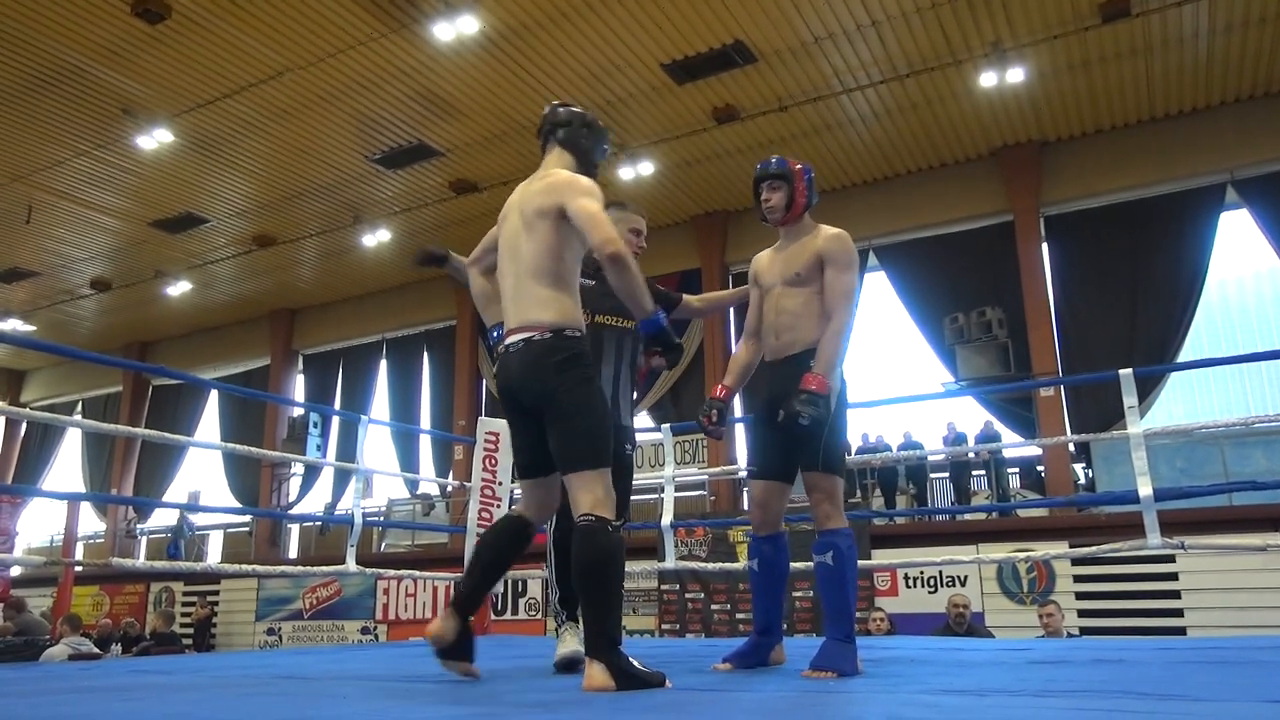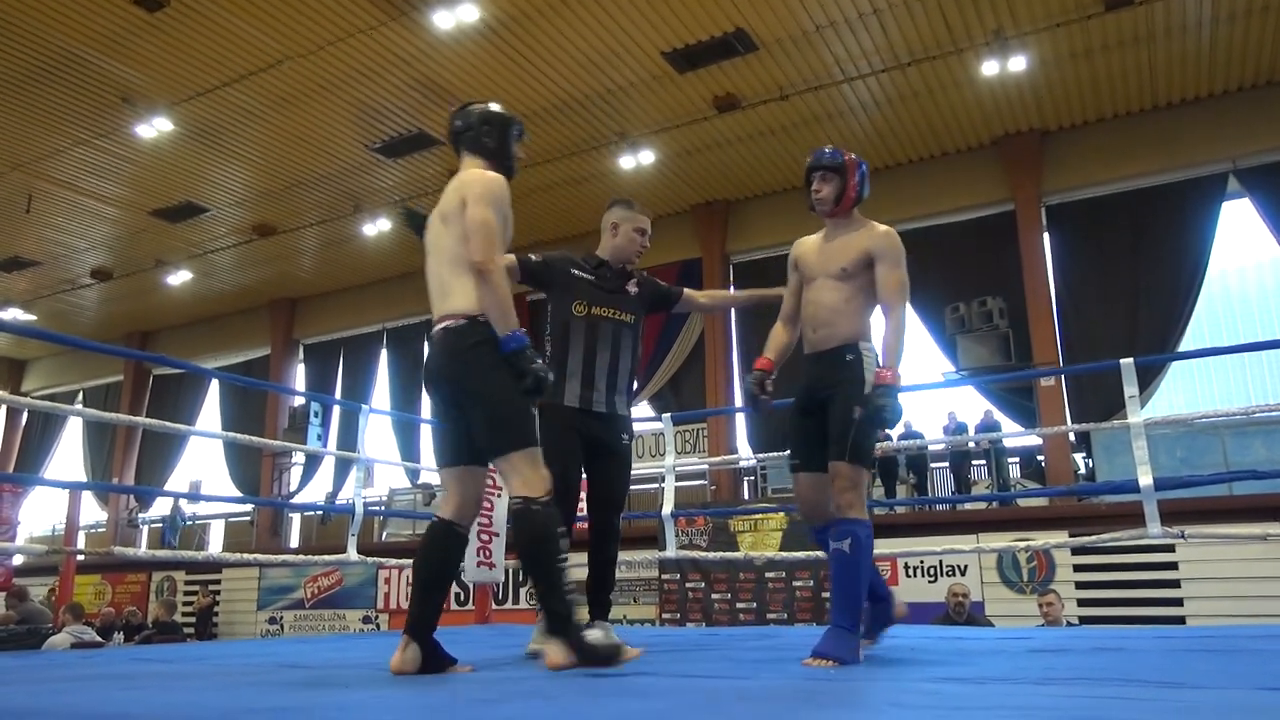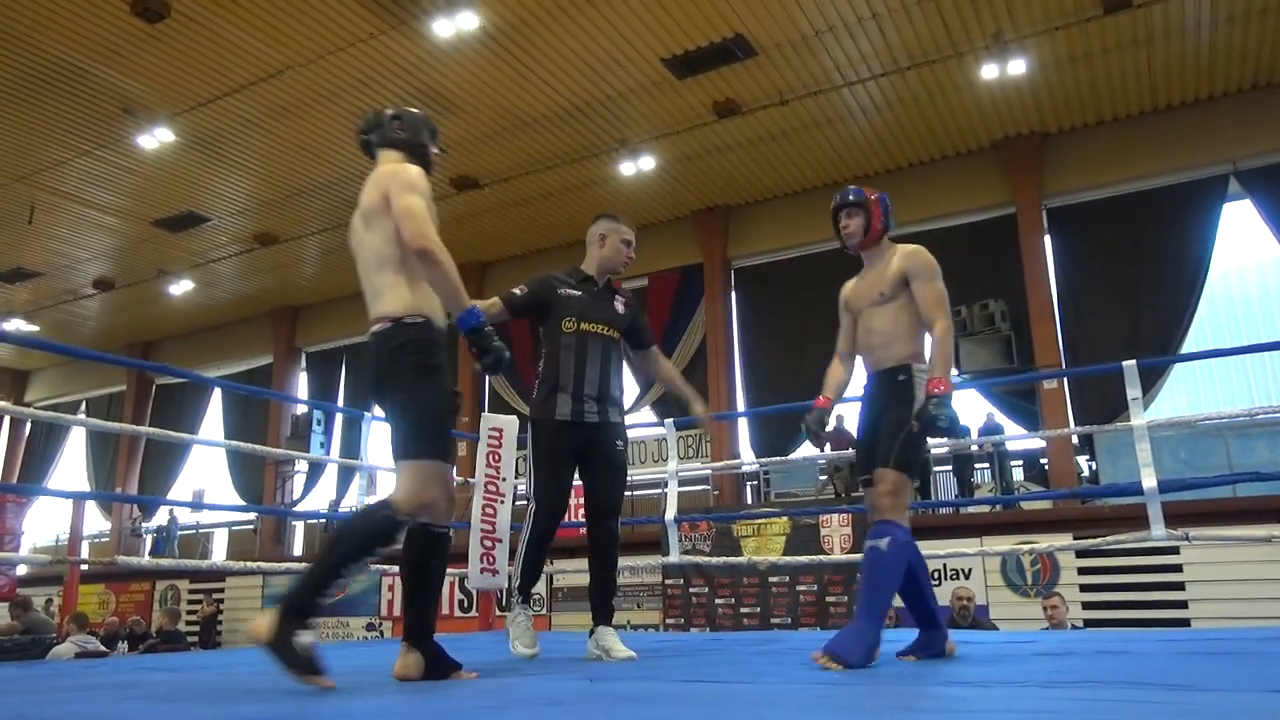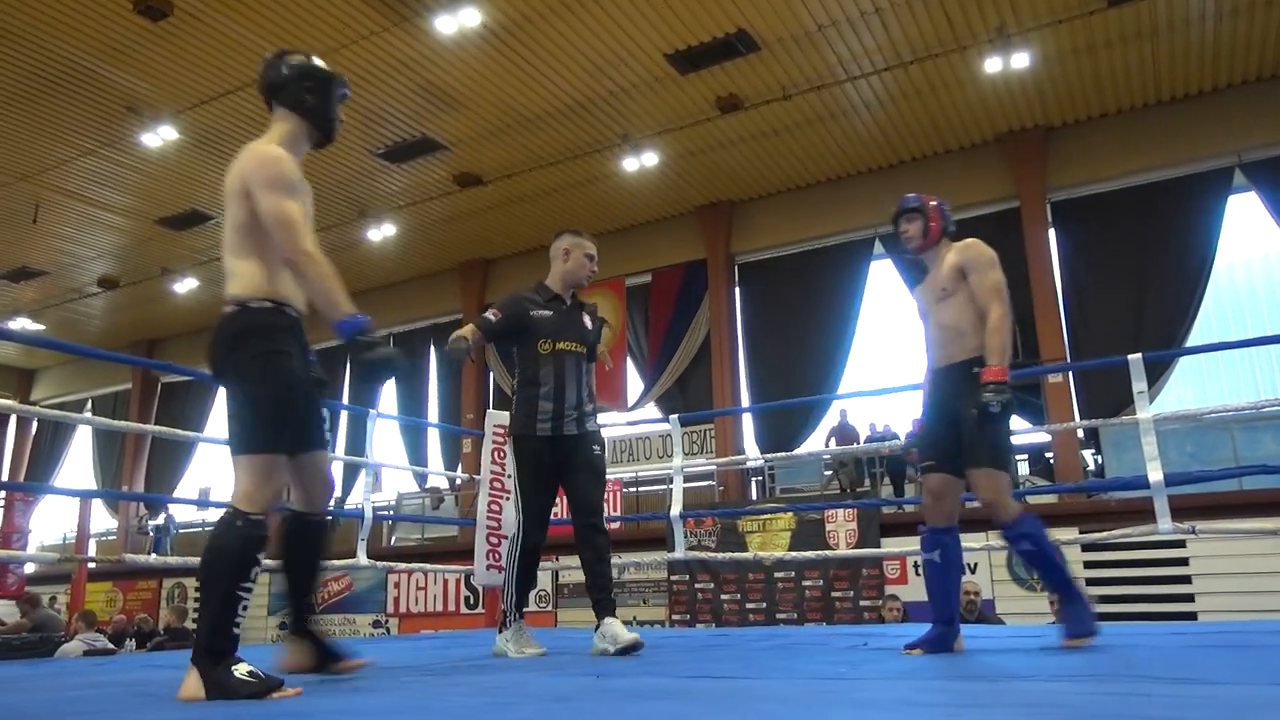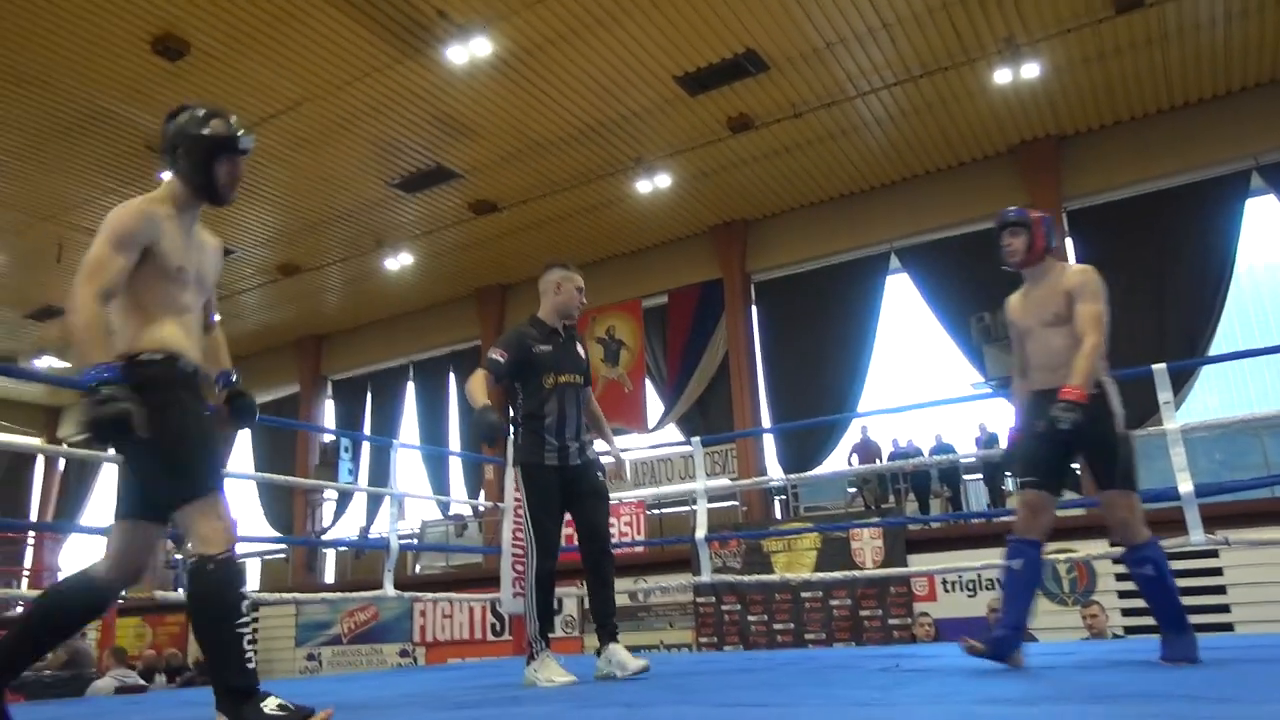
dt=0.3s
person 1, frame 1
left shoulder: (517, 200)
right shoulder: (572, 184)
left elbow: (476, 265)
right elbow: (609, 249)
right wrist: (654, 320)
left hip: (514, 363)
right hip: (557, 356)
left knee: (533, 507)
right knee: (595, 504)
left ankle: (454, 621)
right ankle: (604, 659)
person 1, frame 2
left shoulder: (447, 201)
right shoulder: (484, 183)
right elbow: (485, 263)
right wrist: (518, 347)
left hip: (445, 353)
right hip: (477, 347)
left knee: (458, 505)
right knee: (532, 487)
left ankle: (415, 643)
right ankle: (565, 636)
person 1, frame 3
left shoulder: (369, 207)
right shoulder: (400, 175)
right elbow: (423, 244)
right wrist: (474, 321)
left hip: (396, 350)
right hip: (415, 344)
left knee: (435, 503)
right knee: (412, 501)
left ankle: (419, 648)
right ankle: (287, 617)
person 1, frame 4
left shoulder: (277, 171)
right shoulder: (269, 159)
right elbow: (299, 252)
left wrist: (304, 356)
right wrist: (358, 332)
left hip: (275, 338)
right hip: (259, 333)
left knee: (314, 489)
right knee: (259, 497)
left ankle: (303, 638)
right ankle: (211, 665)
person 1, frame 5
left shoulder: (208, 248)
right shoulder: (140, 216)
right elbow: (86, 298)
left wrist: (228, 383)
right wrist: (101, 386)
left hip: (178, 397)
right hip: (143, 392)
left knee: (121, 568)
right knee: (218, 542)
person 2, frame 1
left shoulder: (832, 242)
right shoulder: (761, 263)
left elbow: (841, 318)
left wrist: (817, 382)
right wrist: (724, 391)
left hip: (814, 377)
right hip: (772, 383)
left knee: (825, 505)
right knee: (762, 512)
left ankle: (840, 644)
right ankle: (766, 638)
person 2, frame 2
left shoulder: (878, 240)
right shoulder: (802, 249)
left elbow: (896, 314)
right elbow: (788, 320)
left wrist: (887, 379)
right wrist: (764, 366)
left hip: (853, 369)
right hip: (811, 376)
left knee: (847, 495)
right knee: (812, 503)
left ankle: (844, 631)
right ankle: (879, 602)
person 2, frame 3
left shoulder: (913, 259)
right shoulder: (851, 289)
left elbow: (941, 327)
right elbow: (843, 358)
left wrist: (939, 391)
right wrist: (824, 406)
left hip: (909, 386)
right hip: (875, 394)
left knee: (888, 499)
right knee: (882, 513)
left ankle: (865, 631)
right ankle: (931, 632)
person 2, frame 4
left shoulder: (969, 254)
right shoulder: (922, 291)
left elbow: (996, 315)
left wrist: (995, 378)
right wrist: (931, 418)
left hip: (983, 381)
right hip: (942, 392)
left knee: (994, 498)
right knee: (935, 506)
left ankle: (1071, 601)
right ankle: (944, 627)
person 2, frame 5
left shoulder: (1078, 279)
right shoulder: (1014, 303)
left elbow: (1094, 340)
left wrist: (1072, 396)
right wrist: (1020, 428)
left hip: (1089, 402)
right hip: (1042, 408)
left knee: (1126, 520)
right knee: (1028, 517)
left ankle: (1177, 631)
right ankle: (1007, 634)
person 3, frame 1
left shoulder: (642, 292)
left elbow: (700, 305)
left wrist: (752, 291)
right wrist: (450, 261)
left hip: (617, 425)
left knee: (613, 525)
right knee: (568, 520)
right ankle: (568, 625)
person 3, frame 2
left shoulder: (640, 286)
right shoulder: (563, 268)
left elbow: (702, 301)
right elbow: (500, 265)
left wrist: (772, 294)
left hip: (613, 418)
right hip: (562, 410)
left knee: (606, 519)
right knee: (557, 510)
left ankle: (598, 622)
right ankle: (547, 620)
person 3, frame 3
left shoulder: (626, 304)
right shoulder: (553, 287)
left elbow: (654, 360)
right elbow: (494, 308)
left wrist: (694, 403)
left hip: (606, 426)
right hip: (555, 424)
left knee: (606, 525)
right knee: (545, 516)
left ankle: (602, 628)
right ankle: (521, 605)
person 3, frame 4
left shoulder: (589, 317)
right shoulder: (523, 305)
right elbow: (473, 333)
left wrist: (592, 419)
right wrist: (460, 341)
left hip: (581, 435)
right hip: (535, 434)
left knee: (592, 524)
right knee: (531, 528)
left ankle: (606, 622)
right ankle: (510, 626)
person 3, frame 5
left shoulder: (575, 344)
right shoulder: (521, 338)
right elbow: (478, 380)
left wrist: (610, 441)
right wrist: (485, 410)
left hip: (581, 460)
right hip: (539, 462)
left knee: (598, 546)
right knee: (544, 554)
left ankle: (609, 646)
right ankle: (539, 656)
